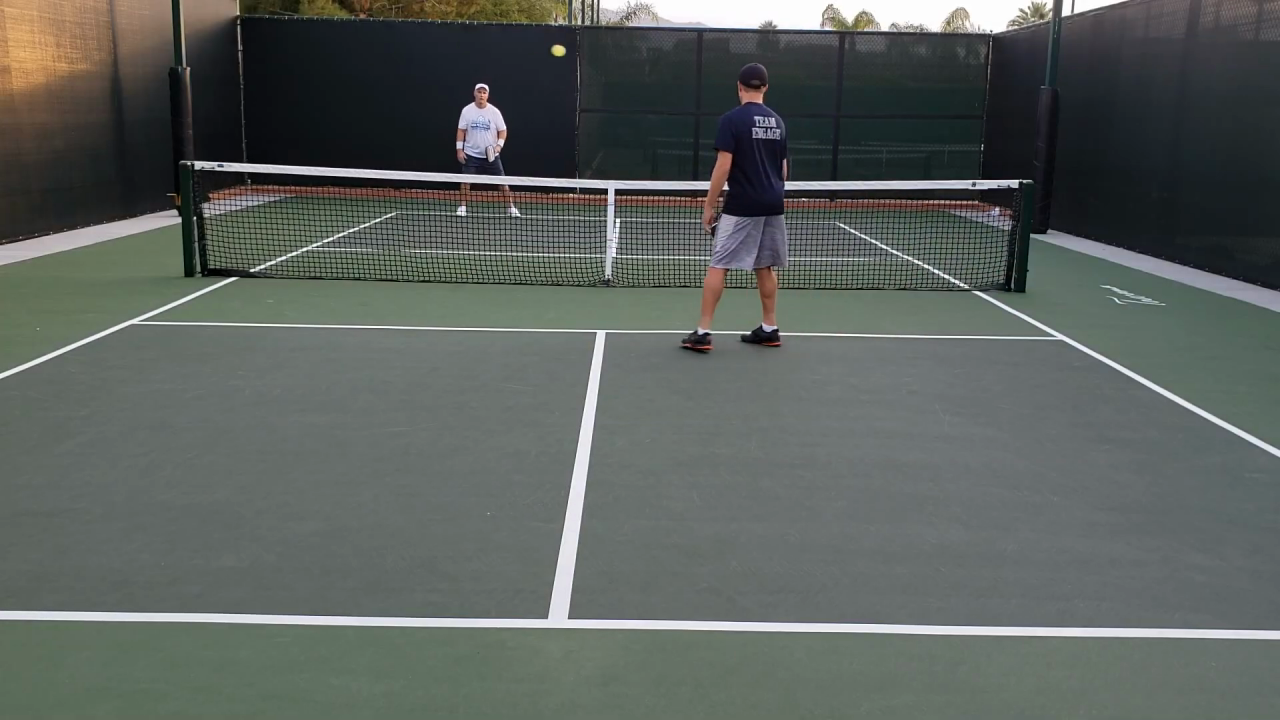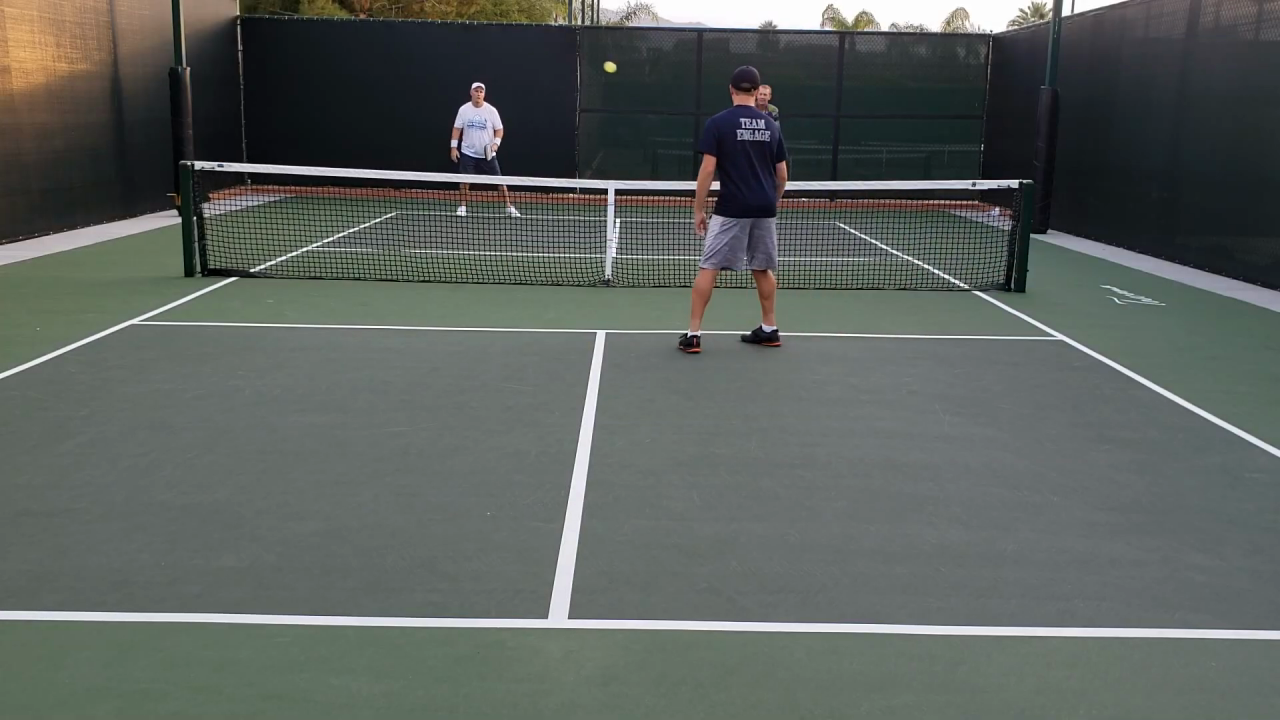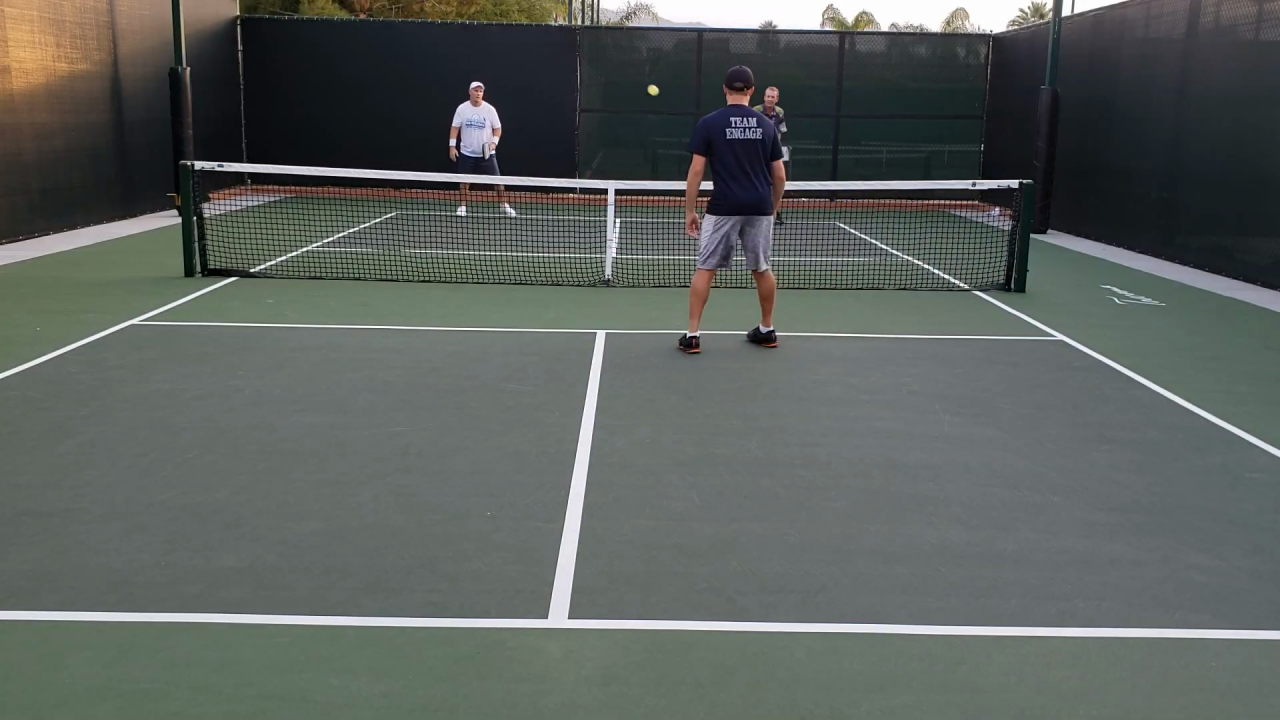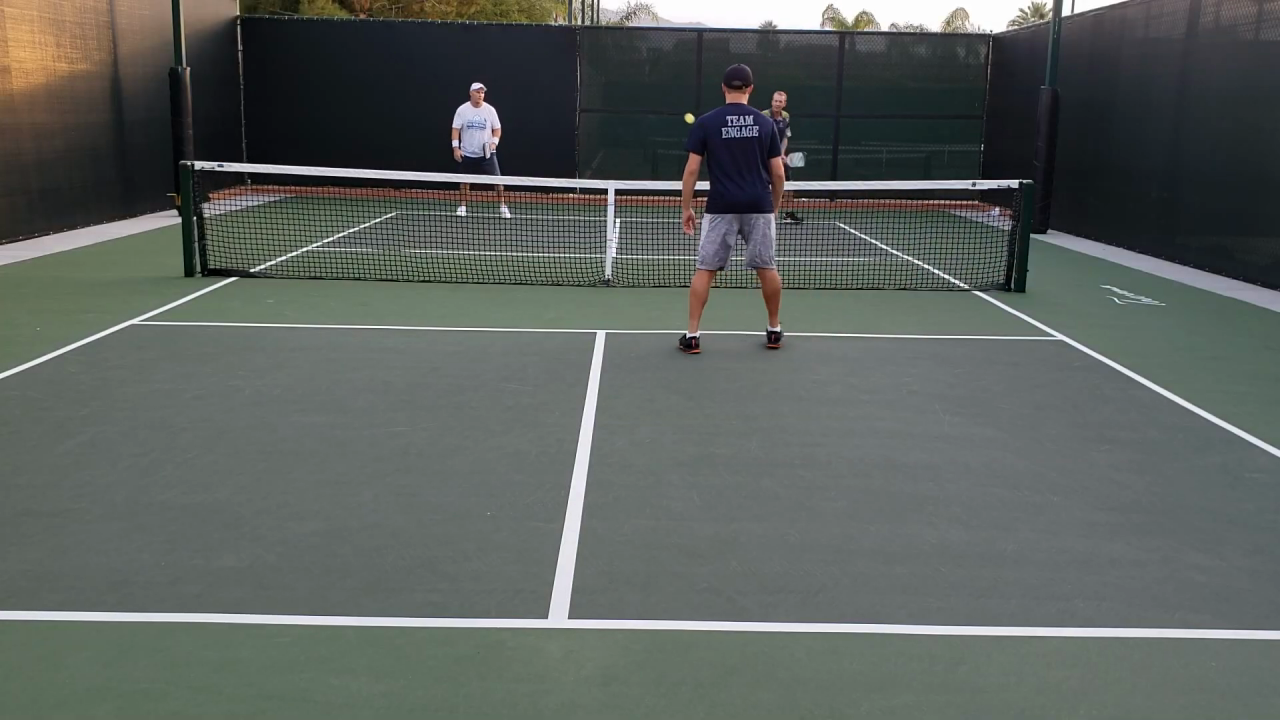
dt=0.1s
person 1, frame 1
left shoulder: (733, 119)
right shoulder: (777, 122)
left elbow: (723, 168)
right elbow: (783, 170)
left wrist: (709, 206)
left hip: (741, 208)
right hip: (773, 207)
left knee: (717, 267)
right knee: (766, 267)
left ankle: (703, 332)
right ankle: (769, 329)
person 1, frame 2
left shoulder: (718, 122)
right shoulder: (771, 125)
left elbow: (707, 169)
right elbow: (782, 174)
left wrist: (698, 209)
left hip: (731, 209)
right hip: (764, 209)
left knee: (708, 269)
right knee: (762, 269)
left ankle: (693, 334)
right ankle: (769, 329)
person 1, frame 3
left shoulder: (709, 123)
right shoulder: (766, 125)
left elbow: (696, 170)
right elbow: (779, 175)
left wrist: (689, 209)
right wrist: (774, 207)
left hip: (724, 208)
right hip: (759, 207)
left knee: (705, 269)
right knee: (761, 269)
left ankle: (692, 335)
right ankle: (767, 330)
person 1, frame 4
left shoulder: (706, 122)
right shoulder: (765, 123)
left elbow: (692, 169)
right elbow: (778, 172)
left wrist: (686, 207)
right wrist: (775, 206)
left hip: (721, 207)
right hip: (758, 206)
left knee: (705, 270)
right knee: (767, 268)
left ankle: (692, 335)
right ankle: (774, 331)
